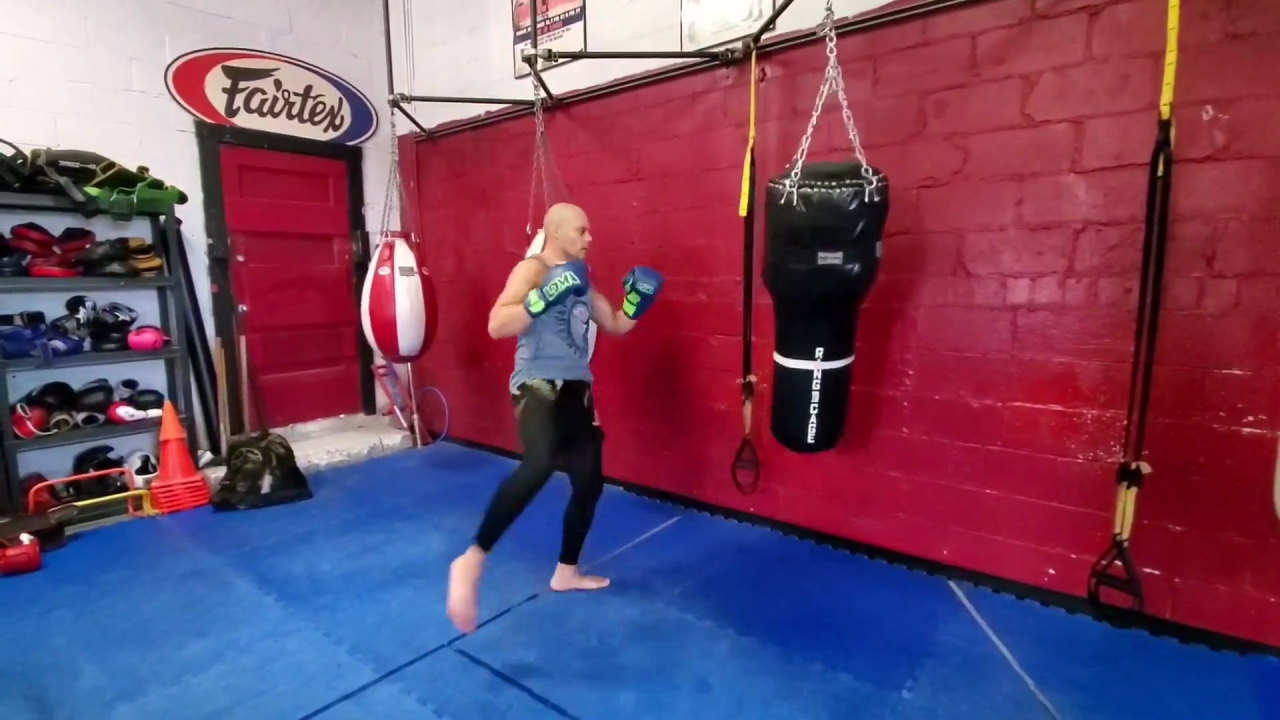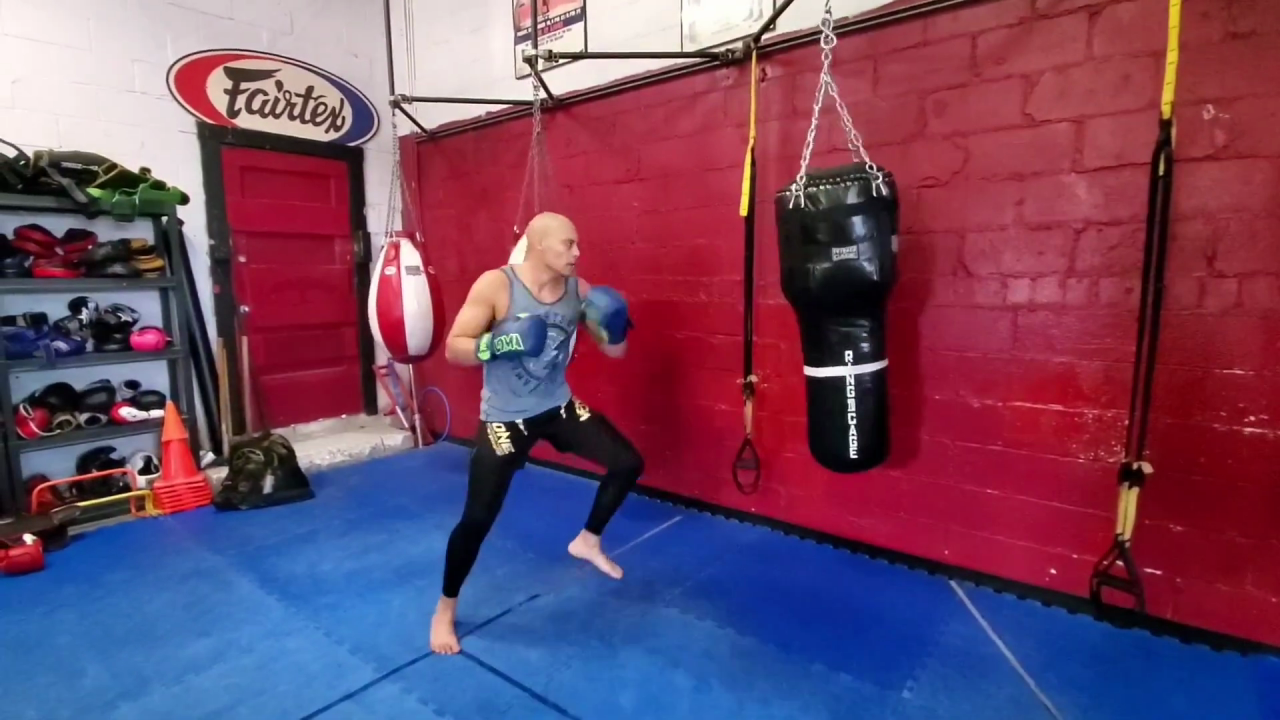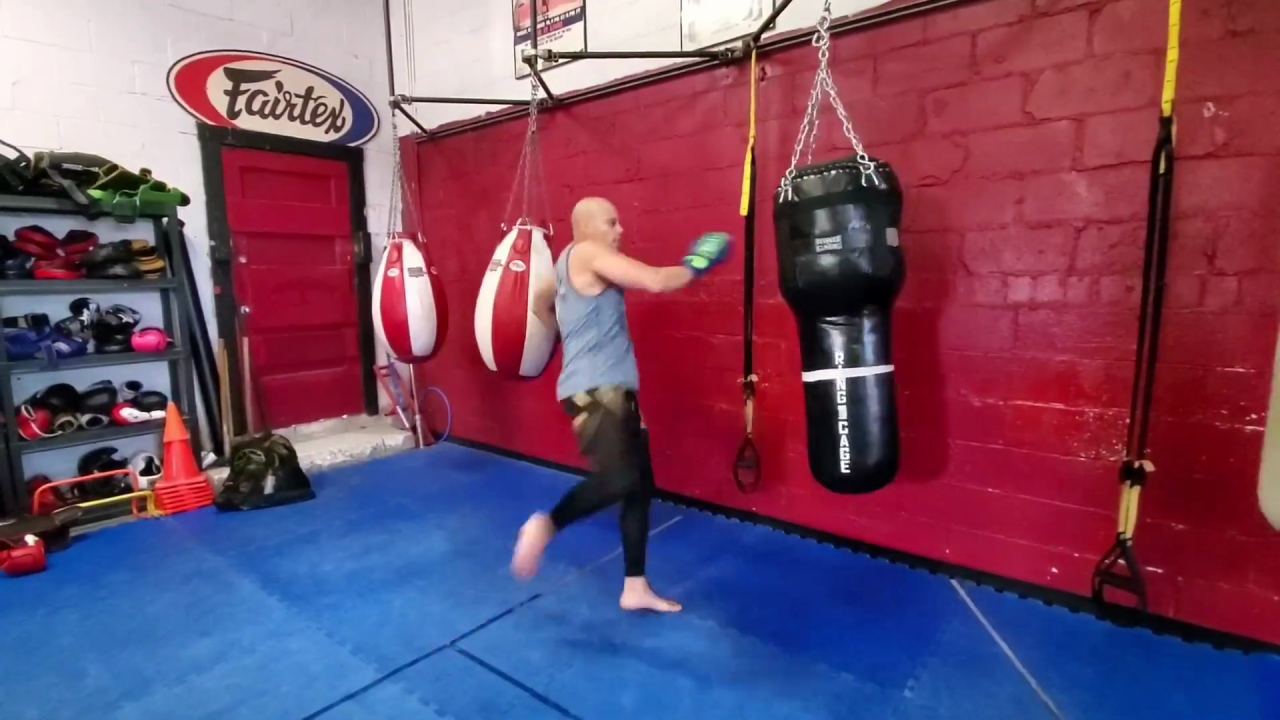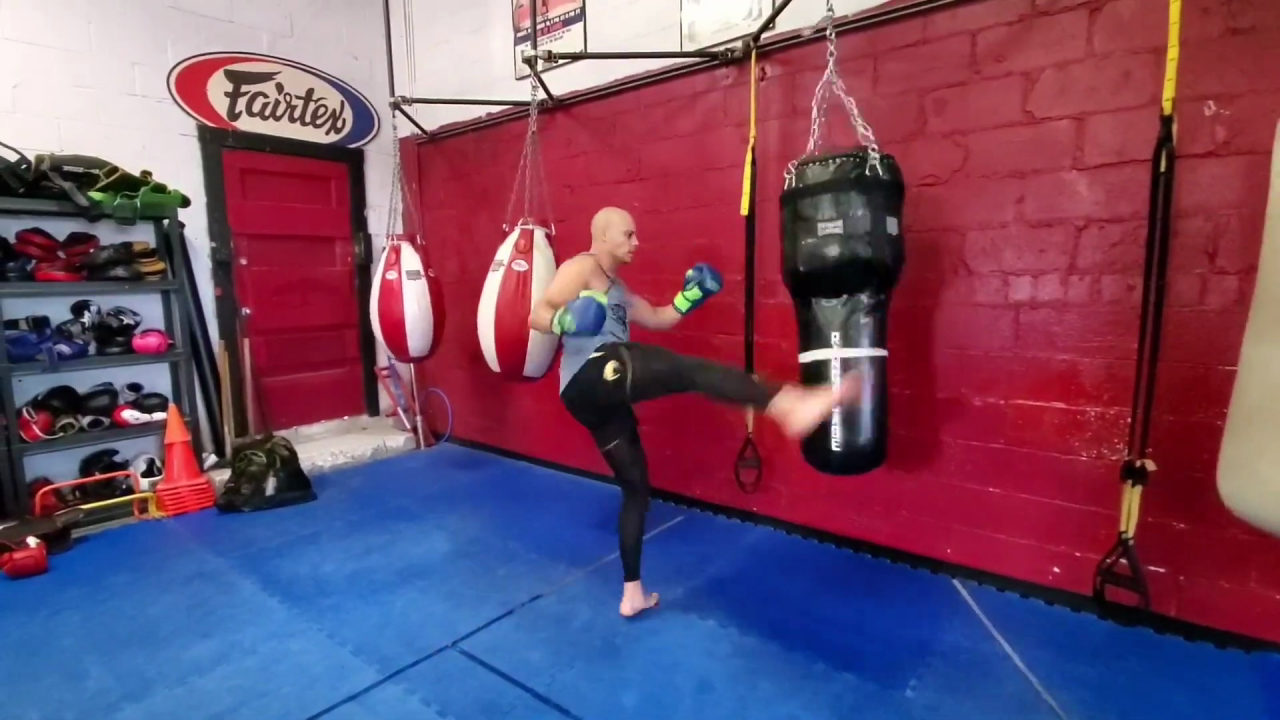
dt=0.4s
person 1, frame 1
left shoulder: (581, 278)
right shoulder: (534, 269)
left elbow: (616, 325)
right elbow: (498, 326)
left wrist: (637, 298)
right wrist: (545, 296)
left hip: (576, 389)
right hip: (539, 386)
left knee: (589, 484)
right knee: (539, 465)
left ankle: (567, 572)
right ankle: (472, 560)
person 1, frame 2
left shoulder: (579, 290)
right shoulder: (495, 285)
left elbow: (614, 348)
right elbow: (453, 350)
left wrist: (614, 322)
right wrist: (497, 344)
left hip: (559, 408)
right hip: (506, 419)
left knee: (628, 463)
right knee: (478, 518)
left ankle: (588, 540)
right ankle: (445, 609)
person 1, frame 3
left shoulder: (568, 267)
right shoulder: (588, 252)
left elbow: (541, 304)
right elbow: (657, 282)
right wrist: (700, 259)
left hip: (611, 388)
right hip: (597, 390)
left knee: (641, 487)
right knee: (620, 480)
left ankle: (636, 587)
right ankle: (544, 526)
person 1, frame 4
left shoulder: (615, 284)
right shoulder: (583, 268)
left elbow: (659, 318)
right elbow: (537, 315)
left wrist: (692, 295)
right wrist: (567, 320)
left hip: (596, 396)
right hip: (595, 373)
left knee: (636, 486)
right knee: (695, 369)
left ankle: (633, 593)
right ankle: (790, 407)
